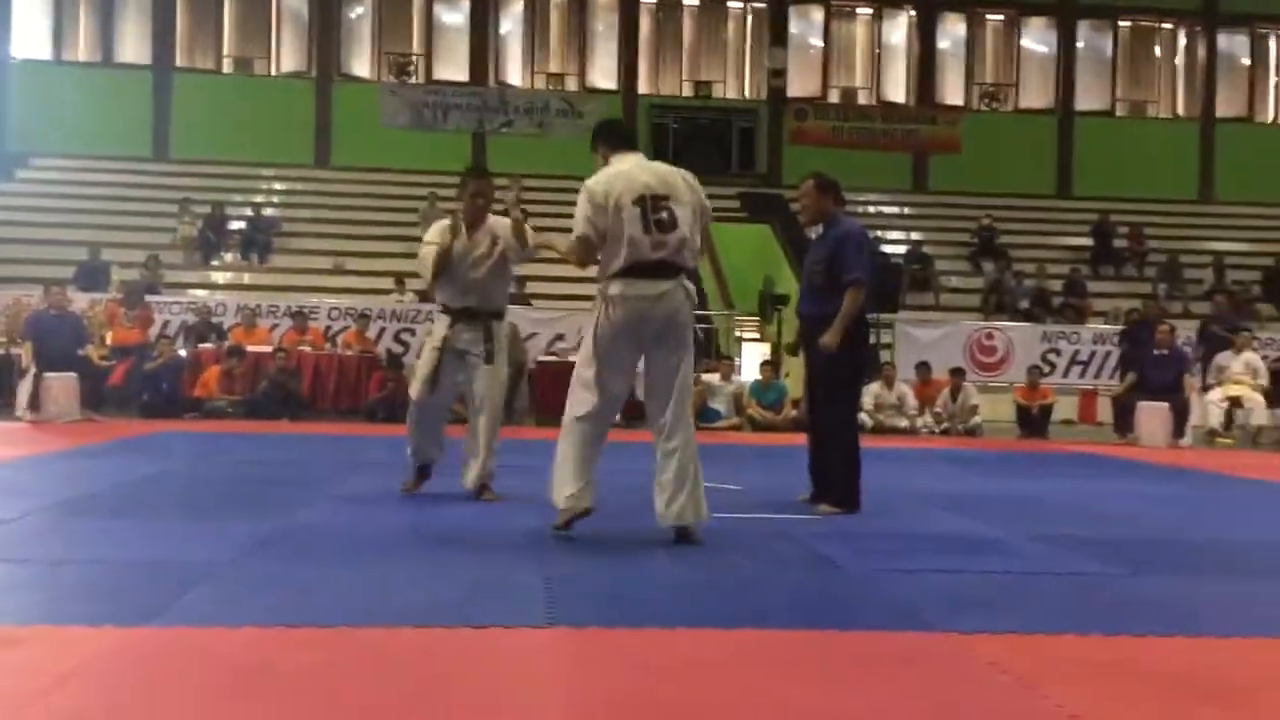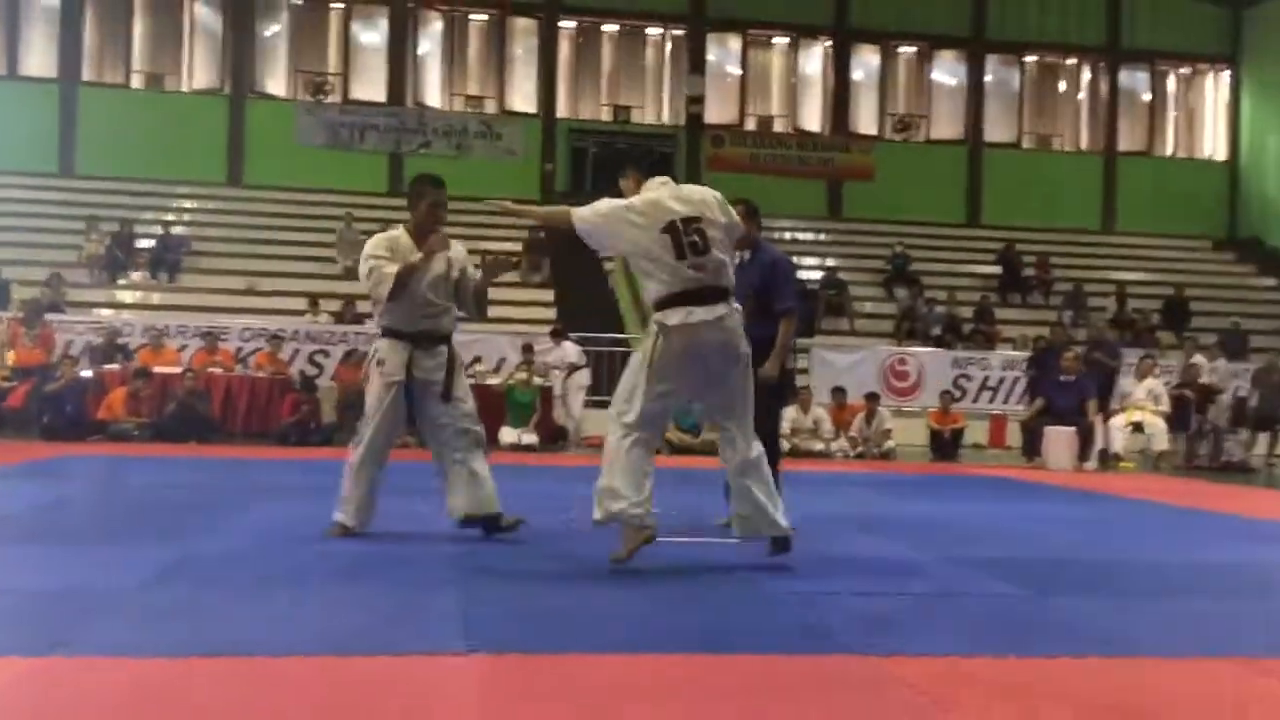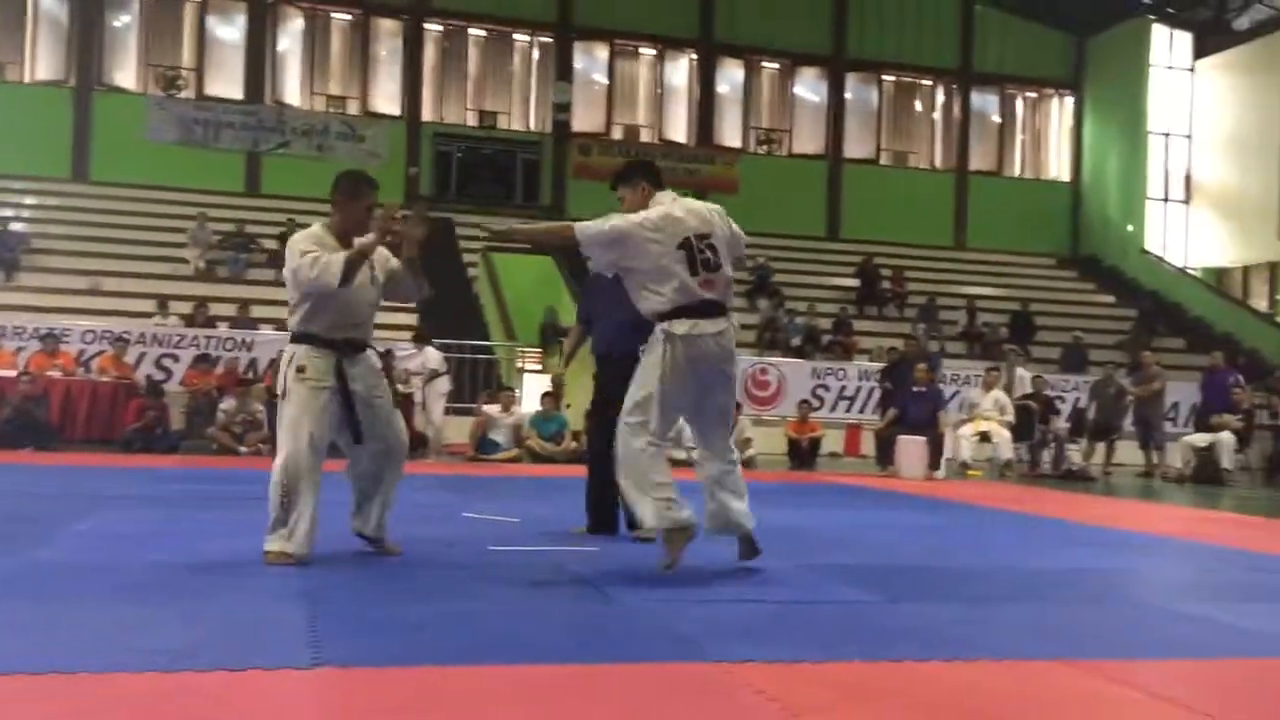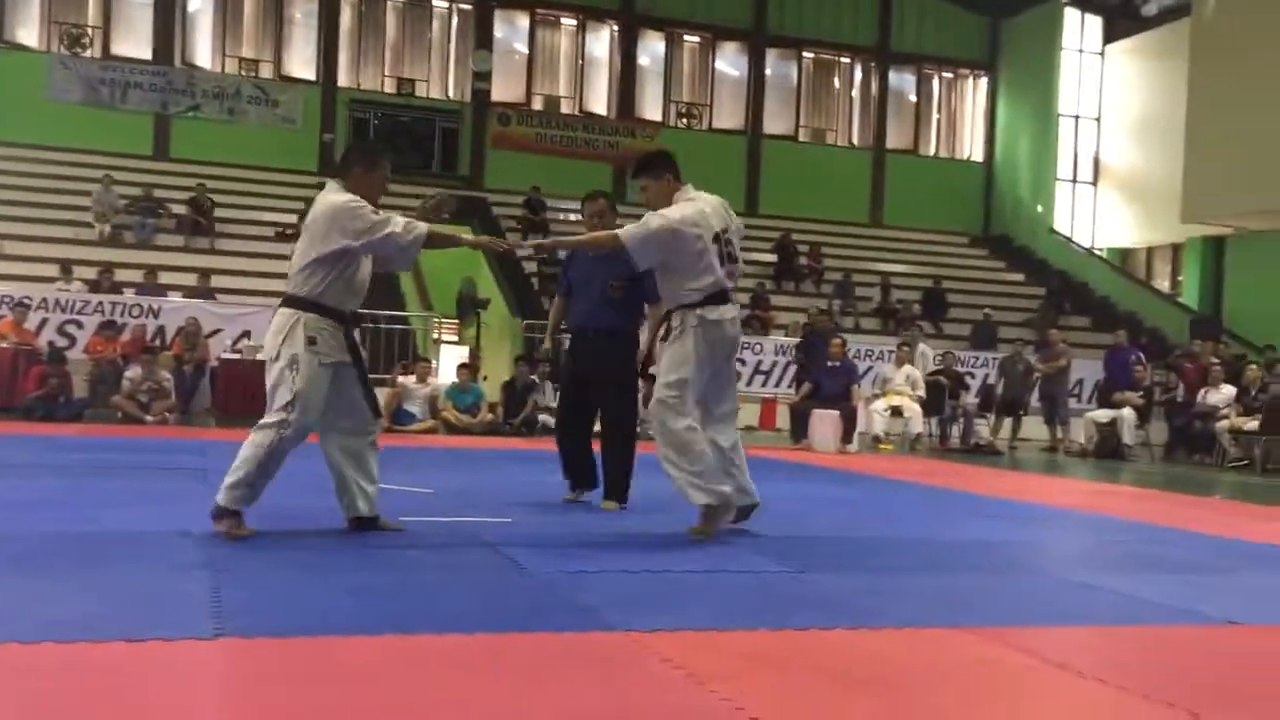
dt=0.5s
person 1, frame 1
left shoulder: (599, 184)
right shoulder: (682, 179)
left elbow: (581, 254)
right elbow: (700, 242)
left wrist: (555, 244)
left hip: (624, 297)
right hip: (675, 296)
left knee: (589, 403)
right knee: (673, 412)
left ankle: (575, 496)
right ankle: (681, 514)
person 1, frame 2
left shoulder: (627, 211)
right shoulder: (709, 197)
left elbow: (564, 218)
right elbow: (734, 235)
left wrist: (513, 209)
left hip: (675, 327)
right hip: (724, 319)
left knee: (632, 424)
right knee: (736, 428)
left ankle: (635, 520)
right ankle: (767, 525)
person 1, frame 3
left shoulder: (640, 227)
right shoulder: (711, 212)
left elbow: (569, 235)
right elbow: (739, 256)
left wrist: (509, 232)
left hip: (678, 339)
right hip: (720, 333)
left knee: (637, 432)
right knee: (717, 439)
left ankle: (675, 522)
right ankle: (739, 525)
person 1, frame 4
left shoulder: (673, 221)
right shoulder: (717, 204)
left elbow: (614, 240)
right elbow: (733, 235)
left wrist: (554, 243)
left hip: (697, 324)
right hip: (723, 318)
left knee: (671, 412)
right knee: (719, 414)
left ankle: (716, 498)
right ankle: (740, 495)
person 2, frame 1
left shoulder: (504, 228)
right shoulder: (441, 230)
left elbow: (524, 251)
right elbow: (433, 275)
left wrist: (517, 215)
right wrist: (454, 236)
left hip: (488, 331)
right hip: (449, 327)
left knee: (486, 405)
right knee: (426, 398)
left ankle: (480, 480)
right ankle: (423, 463)
person 2, frame 2
left shoulder: (454, 252)
right shoulder: (382, 244)
left elbow: (472, 306)
right elbow: (384, 288)
left wrist: (486, 279)
right wrist: (423, 257)
left hip: (440, 357)
right hip: (396, 354)
left knee: (463, 432)
right knee: (374, 438)
left ankle: (484, 513)
right ankle: (348, 517)
person 2, frame 3
left shoulder: (373, 251)
right shoulder: (305, 244)
left elbow: (412, 292)
right elbow: (330, 277)
left wrist: (410, 254)
right wrist: (372, 241)
left hip: (358, 362)
right hip: (313, 362)
left knee: (388, 444)
right knee: (301, 453)
left ankle: (370, 524)
right ankle: (283, 541)
person 2, frame 4
left shoulder: (349, 211)
right shoulder: (340, 208)
left elbow: (388, 255)
right elbow: (403, 236)
right wrist: (470, 241)
left hip: (335, 332)
right hip: (307, 329)
left knee: (356, 423)
right knee: (289, 421)
left ankle: (362, 511)
right ankle: (229, 504)
person 3, frame 1
left shoulder: (850, 235)
right shoulder: (821, 238)
left elbow: (857, 289)
left wrist: (836, 332)
right wrist: (802, 335)
left hip: (841, 339)
right hip: (819, 338)
left knee: (838, 418)
right knee: (818, 417)
left ankle: (843, 496)
right ankle: (824, 489)
person 3, frame 2
left shoulder: (775, 262)
right shoulder: (735, 266)
left elbow: (789, 316)
left wrist: (776, 362)
left hip: (763, 364)
left knee: (760, 439)
person 3, frame 3
right shoulder: (596, 281)
right elbow: (582, 324)
right wrist: (564, 363)
right hip: (608, 373)
right knee: (600, 447)
left ankle: (642, 520)
right ankle: (600, 520)
person 3, frame 4
left shoulder: (633, 255)
right shoulder: (576, 255)
left elbow: (655, 303)
right elbow: (562, 297)
right wrist: (550, 335)
left hip: (618, 347)
right hip: (581, 345)
left knee: (618, 424)
right knee: (570, 419)
left ankle: (615, 492)
right ankle: (580, 481)
